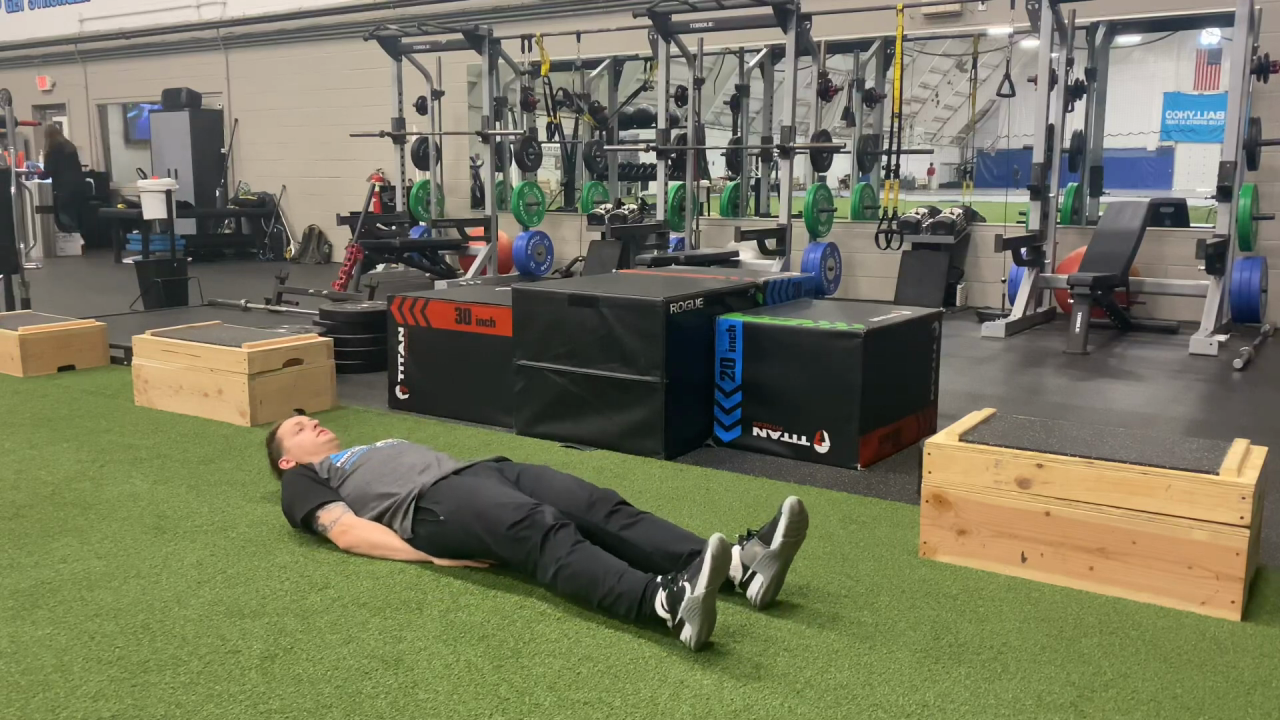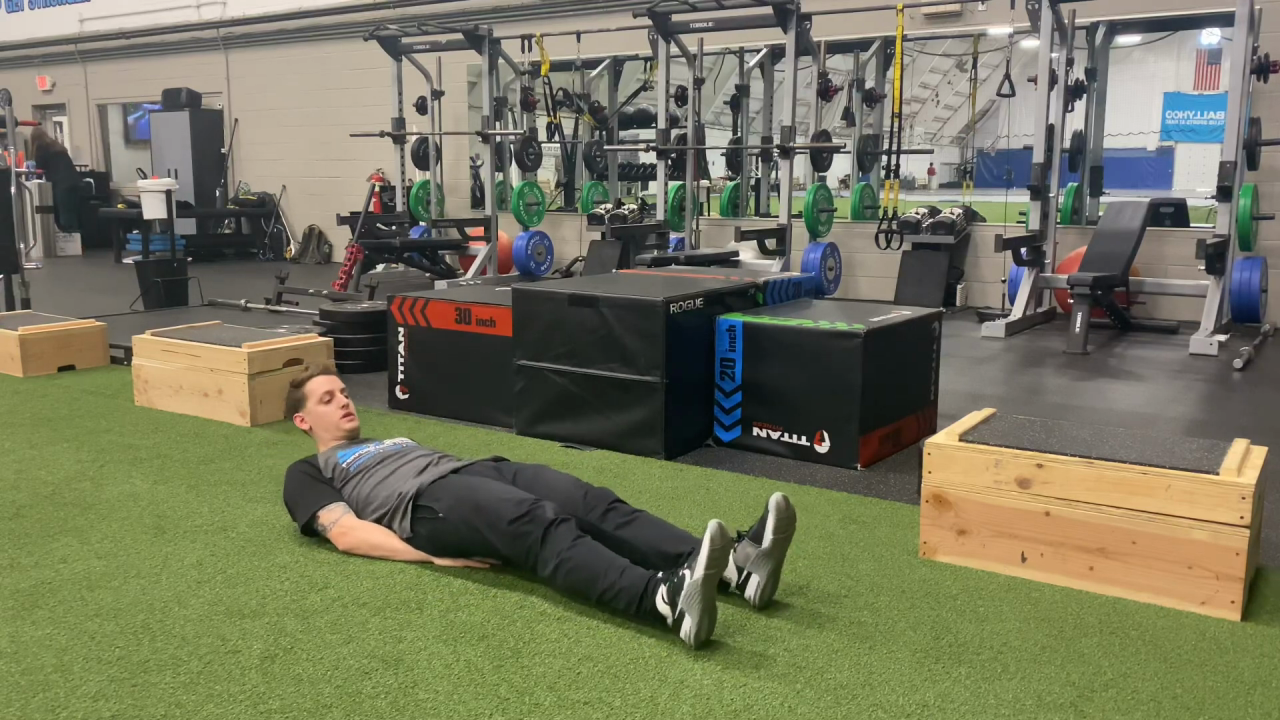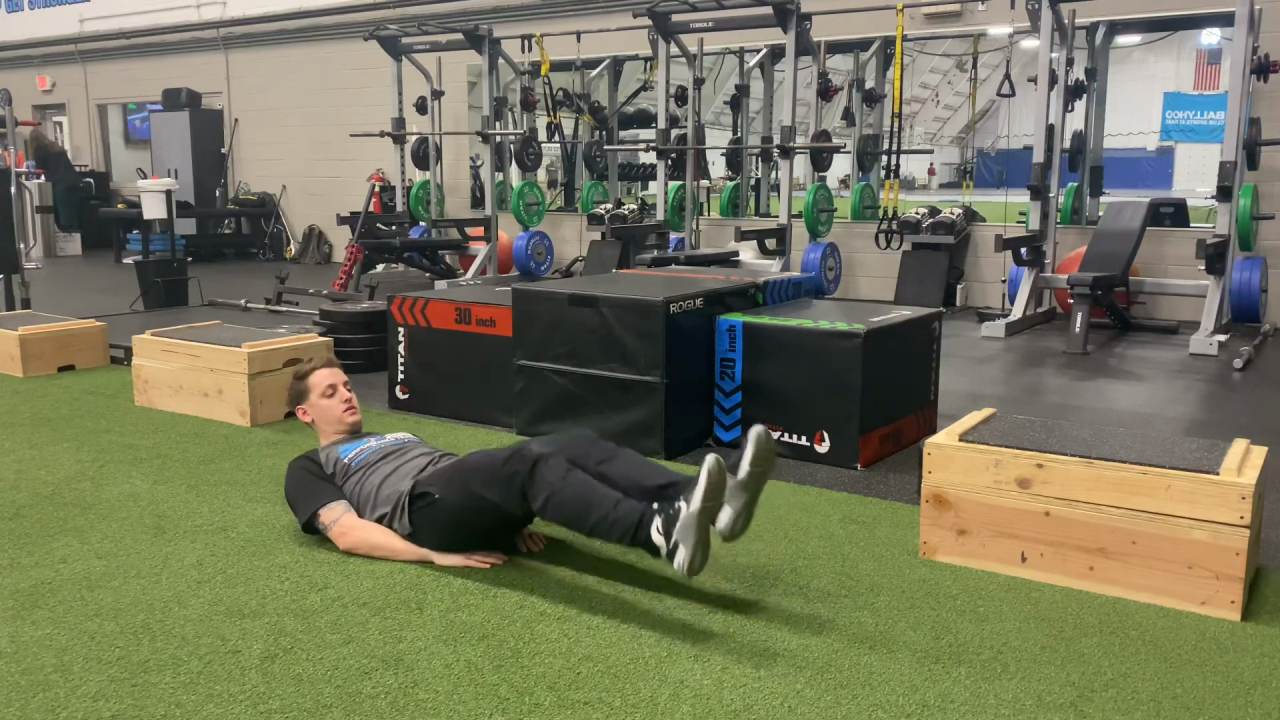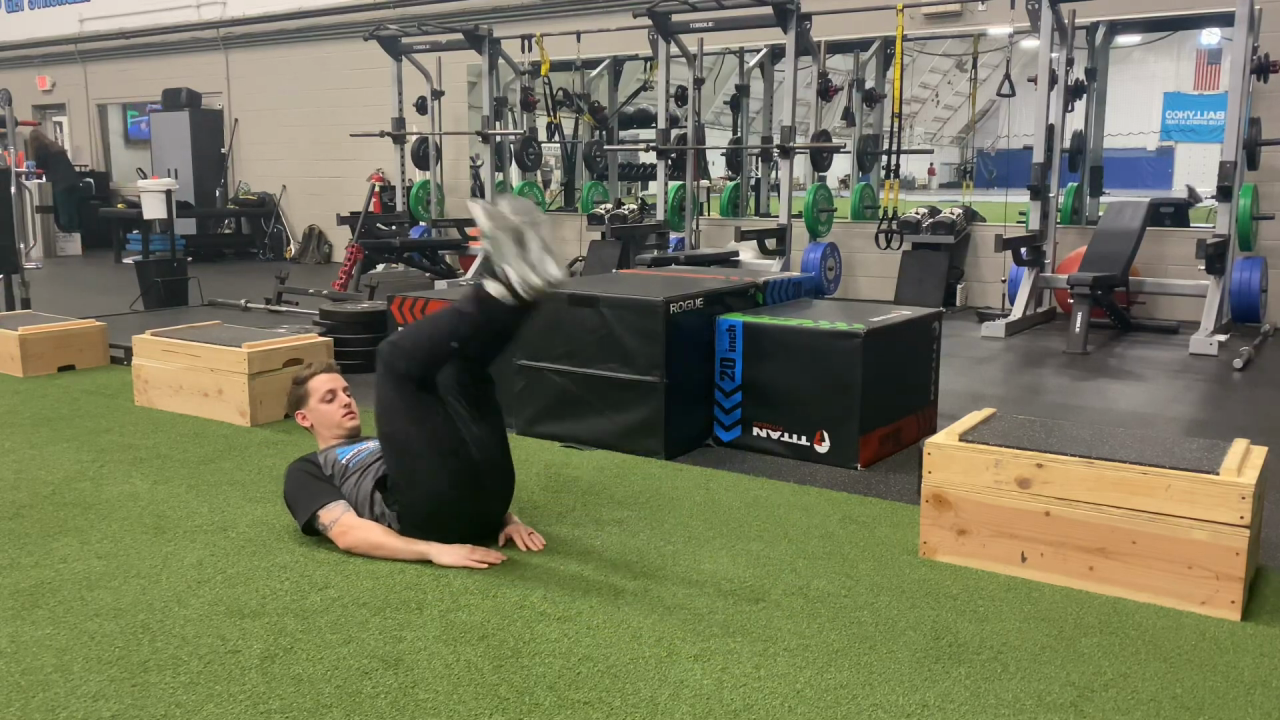
dt=0.5s
person 1, frame 1
left shoulder: (378, 449)
right shoulder: (305, 481)
right elbow: (347, 532)
right wrist: (433, 556)
right hip: (432, 501)
left knee: (601, 509)
right knee: (542, 531)
left ankle: (741, 565)
right ankle: (666, 601)
person 1, frame 2
left shoulder: (391, 443)
right shoulder: (309, 474)
right elbow: (346, 533)
right wrist: (434, 553)
right hip: (428, 507)
left knee: (593, 505)
right knee: (540, 525)
left ankle: (733, 565)
right ankle: (667, 599)
person 1, frame 3
left shoulder: (398, 437)
right shoulder: (310, 469)
right elbow: (348, 533)
left wrist: (508, 518)
right wrist: (435, 554)
left hip: (473, 485)
right hip: (426, 507)
left knee: (577, 448)
right knee: (531, 463)
left ankle: (708, 506)
right ankle: (662, 533)
person 1, frame 4
left shoulder: (380, 447)
right shoulder: (308, 472)
right elbow: (346, 533)
left wrist: (507, 517)
right wrist: (432, 550)
left hip: (482, 503)
right hip: (432, 514)
left knee: (461, 364)
right knee: (400, 358)
left ankle: (518, 289)
right ankle: (507, 285)
